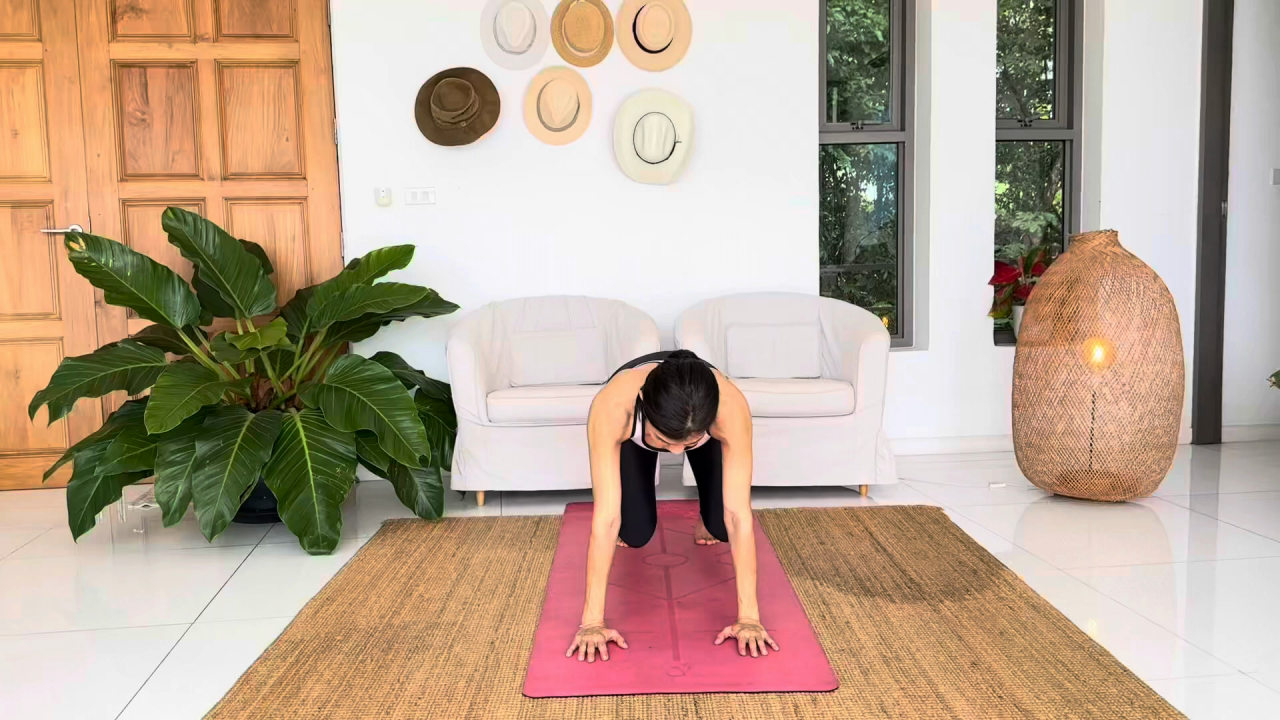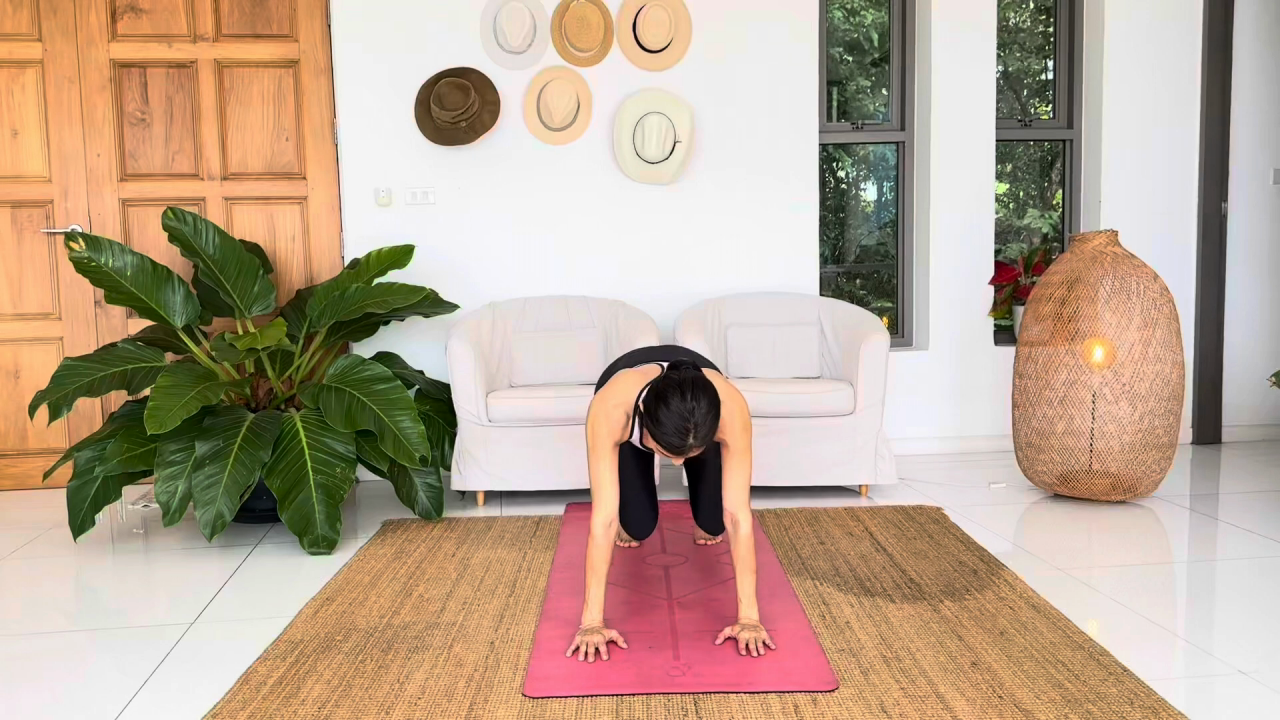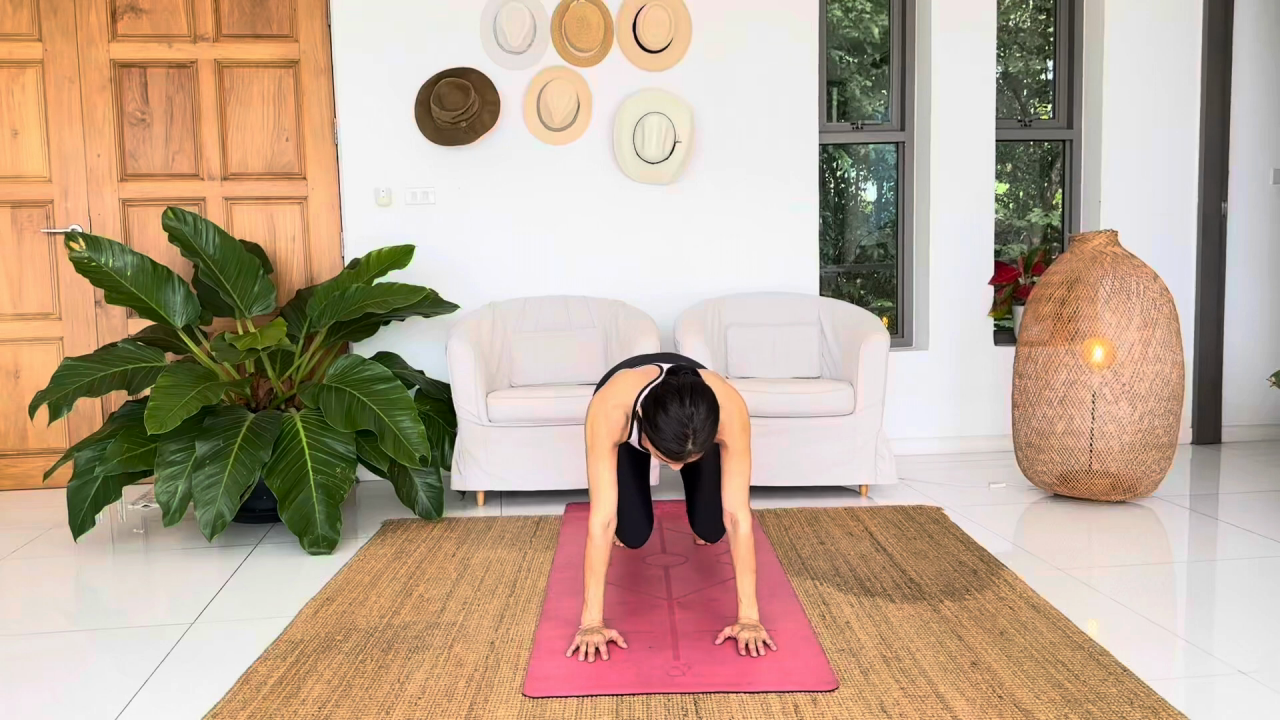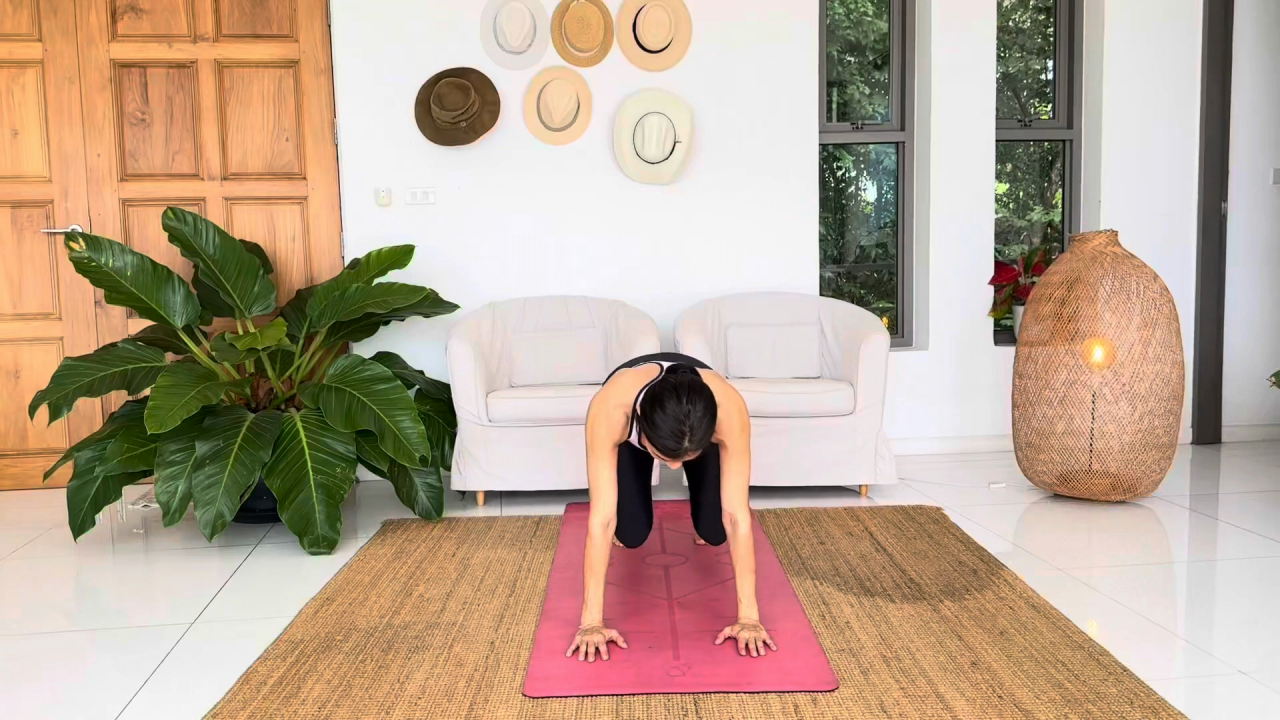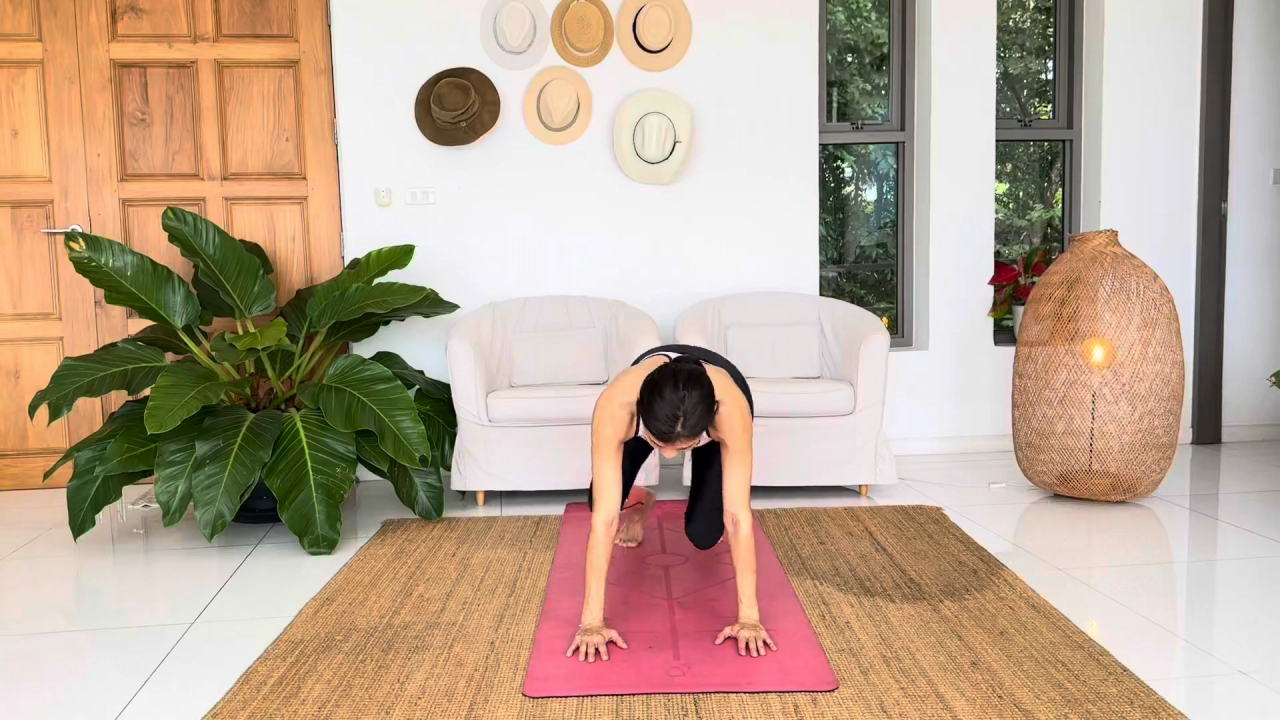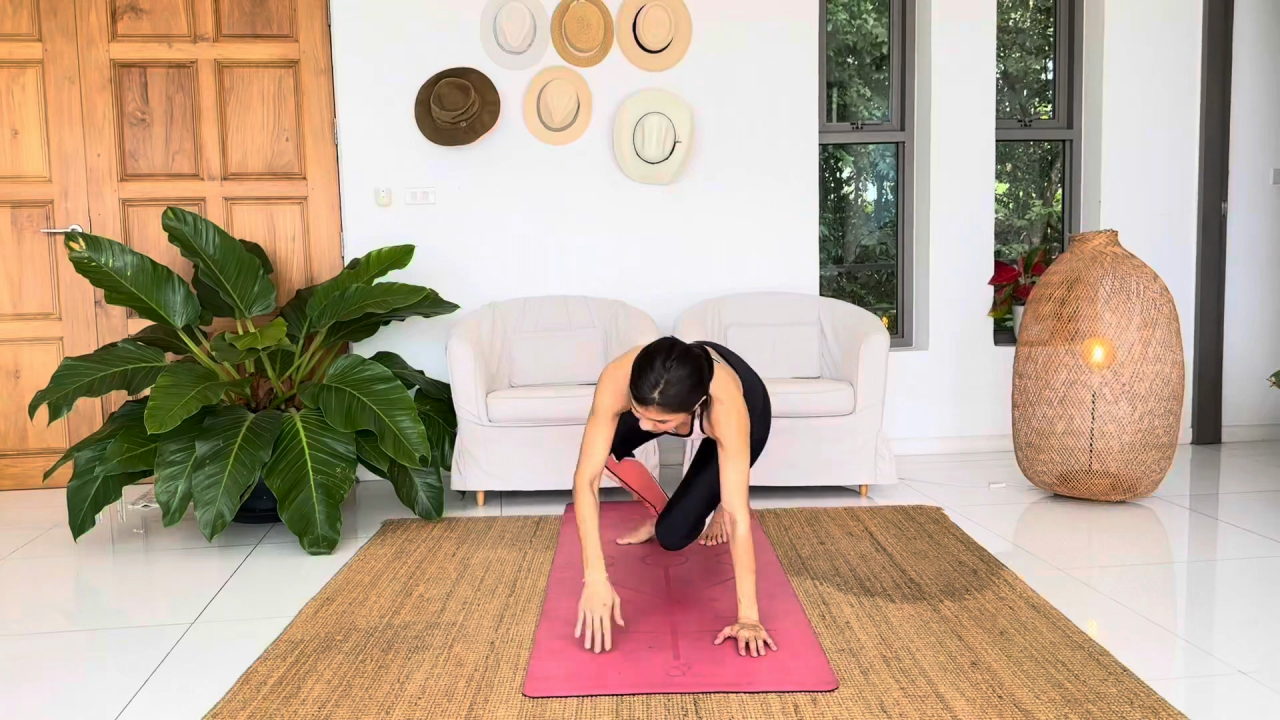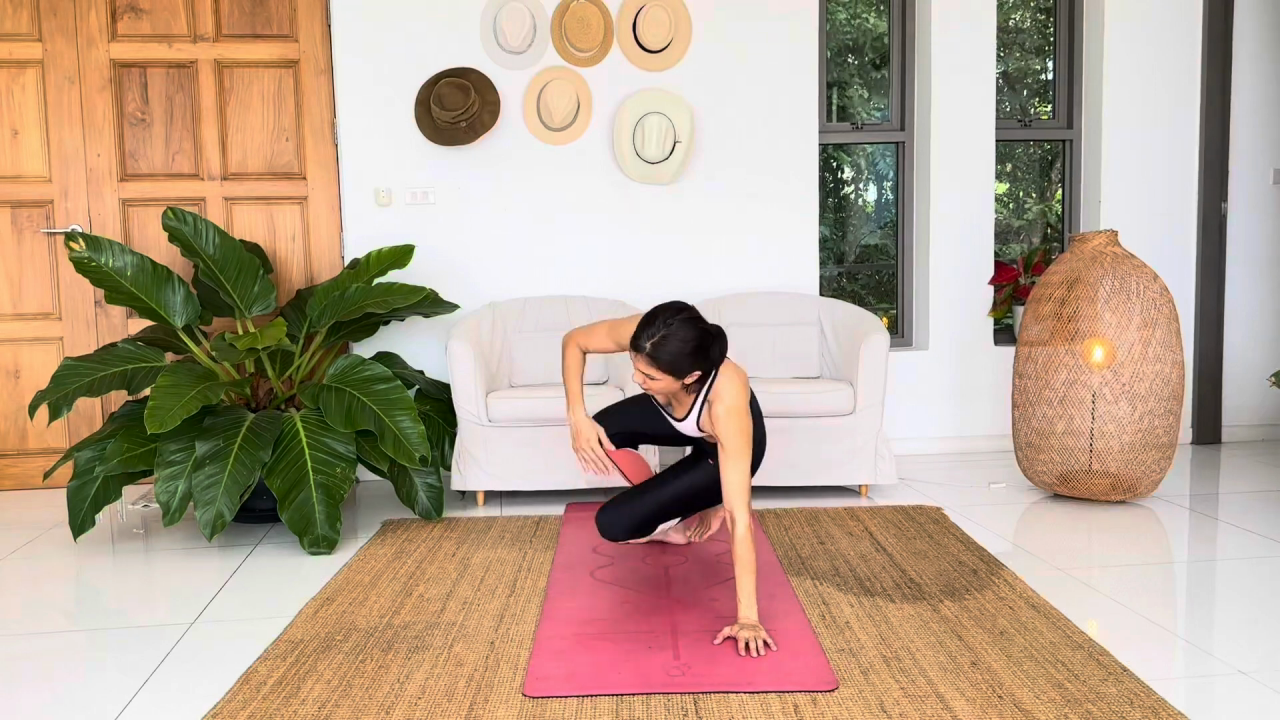
dt=0.2s
person 1, frame 1
left shoulder: (730, 406)
right shoulder: (613, 406)
left elbow: (739, 515)
right elbow: (605, 518)
left wrist: (748, 616)
right wrist: (592, 620)
left hip: (701, 423)
right hip: (634, 420)
left knee: (720, 527)
right knee: (636, 533)
left ankle: (709, 520)
person 1, frame 2
left shoulder: (730, 407)
right shoulder: (611, 407)
left elbow: (739, 516)
right elbow: (603, 519)
left wrist: (749, 616)
right wrist: (592, 620)
right hip: (629, 405)
left knee: (712, 522)
right knee: (638, 526)
left ankle: (707, 523)
person 1, frame 3
left shoulder: (728, 408)
right shoulder: (610, 408)
left elbow: (738, 516)
right elbow: (602, 519)
left wrist: (749, 616)
right wrist: (591, 621)
right hip: (628, 417)
left knee: (711, 530)
right knee: (633, 534)
right ankle: (633, 502)
person 1, frame 4
left shoulder: (727, 408)
right shoulder: (611, 407)
left elbow: (737, 517)
right elbow: (602, 520)
left wrist: (748, 616)
right wrist: (591, 620)
left hip: (700, 417)
right hip: (633, 420)
left knee: (713, 532)
right knee: (629, 531)
person 1, frame 5
left shoulder: (730, 407)
right shoulder: (618, 404)
left elbow: (739, 517)
right elbow: (604, 518)
left wrist: (748, 616)
right wrist: (592, 619)
left hip: (715, 409)
left knee: (701, 533)
right knee: (608, 497)
left ankle: (713, 504)
right ankle: (641, 509)
person 1, frame 6
left shoulder: (725, 405)
right shoulder: (623, 377)
left elbow: (739, 515)
right elbow: (585, 481)
left wrist: (748, 617)
right wrist: (594, 580)
left knee: (673, 535)
left ankle: (714, 502)
right ankle: (662, 514)
person 1, frame 7
left shoulder: (726, 401)
right shoulder: (649, 339)
left elbow: (739, 517)
right elbow: (572, 342)
left wrist: (747, 617)
right wrist: (577, 417)
left hip: (720, 458)
right hip: (688, 425)
left knee: (612, 524)
left ankle: (699, 511)
right ankle: (676, 510)
